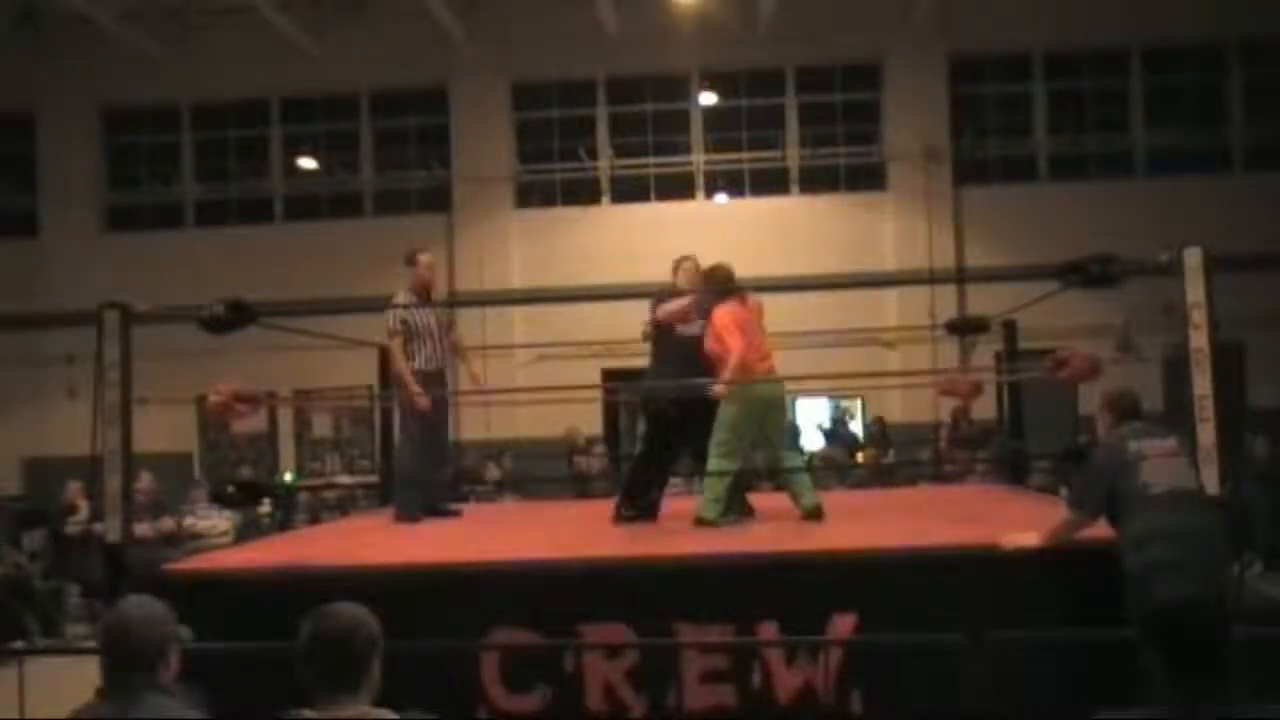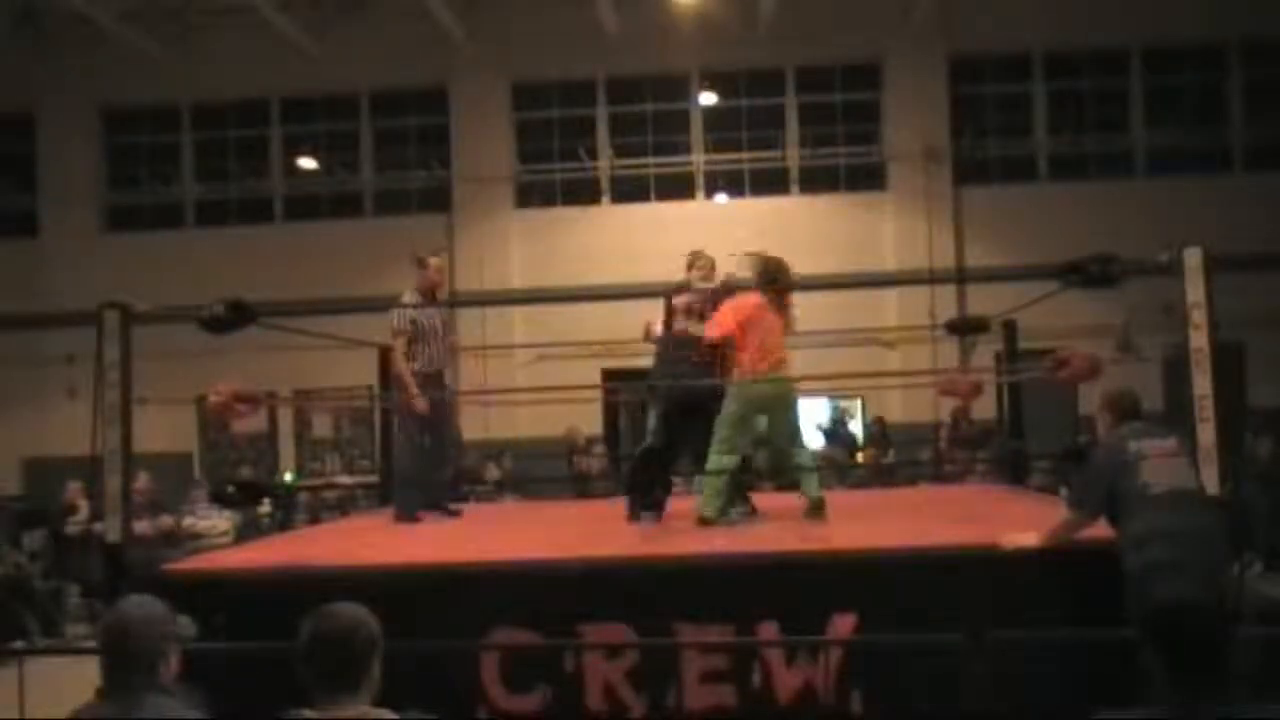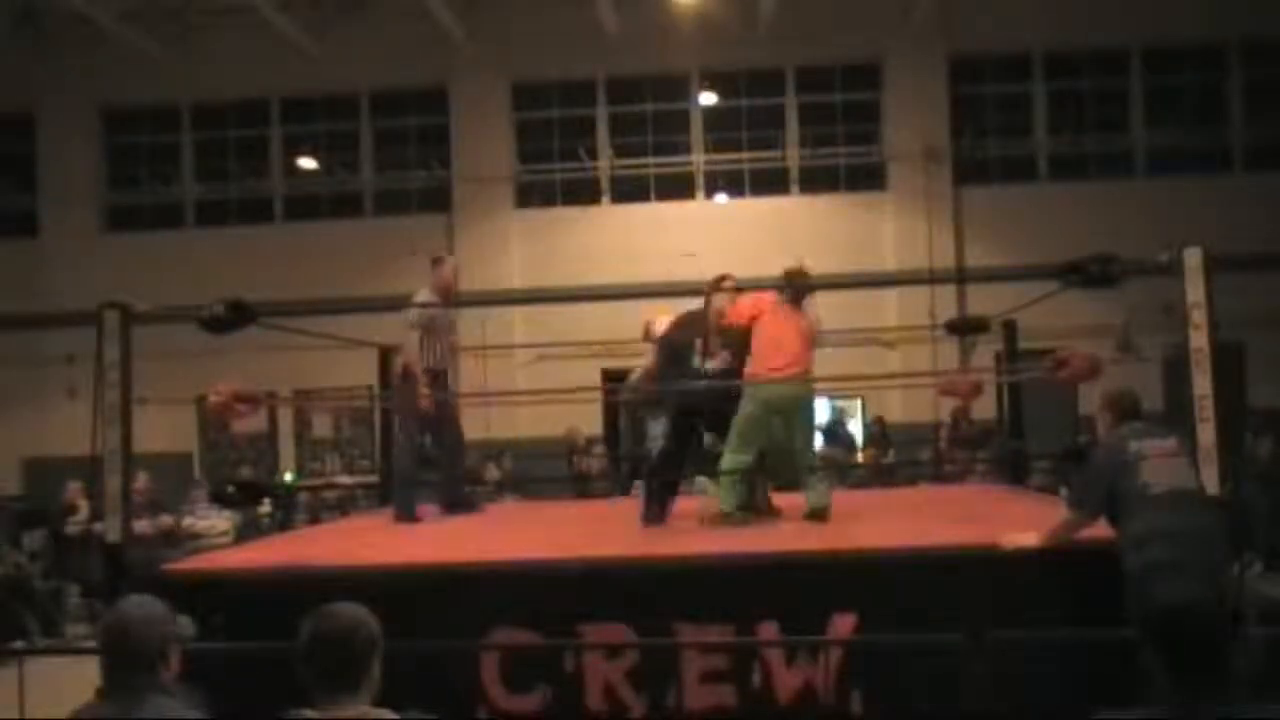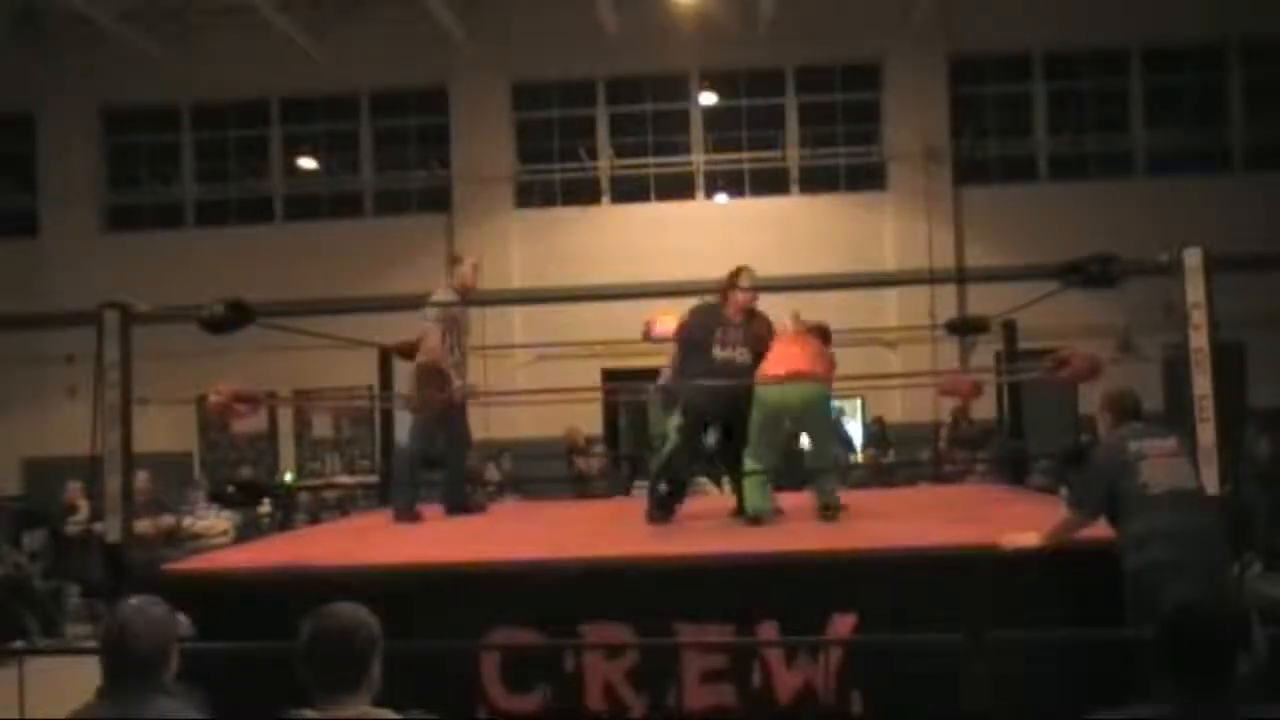
dt=0.2s
person 1, frame 1
left shoulder: (1110, 449)
right shoulder: (1173, 442)
left elbow: (1082, 515)
left wrist: (1039, 539)
left hip: (1156, 566)
right hip: (1207, 553)
left knee: (1172, 674)
right knee: (1208, 669)
person 1, frame 2
left shoulder: (1110, 449)
right shoulder: (1174, 442)
left elbow: (1082, 515)
left wrist: (1039, 539)
left hip: (1157, 566)
right hip: (1206, 549)
left knee: (1173, 675)
right knee: (1209, 670)
person 1, frame 3
left shoulder: (1110, 449)
right shoulder: (1174, 442)
left elbow: (1082, 515)
left wrist: (1039, 539)
left hip: (1157, 566)
right hip: (1207, 553)
left knee: (1172, 672)
right knee: (1210, 672)
person 1, frame 4
left shoulder: (1110, 450)
right shoulder: (1174, 443)
left elbow: (1081, 514)
left wrist: (1040, 539)
left hip: (1155, 561)
right hip: (1207, 552)
person 2, frame 1
left shoulder: (435, 305)
right shoulder: (399, 307)
left elbow: (451, 340)
right elbow: (396, 354)
left wrist: (468, 365)
right wrist: (414, 390)
left hip: (438, 382)
right hip: (415, 383)
left knee: (438, 446)
right knee: (412, 446)
left ankle: (431, 501)
right ankle: (405, 507)
person 2, frame 2
left shoulder: (439, 306)
right shoulder: (407, 307)
right elbow: (398, 354)
left wrist: (447, 380)
right wrist: (413, 392)
left hip: (437, 383)
right hip: (414, 383)
left knee: (444, 442)
right knee: (410, 447)
left ankle: (433, 498)
right ankle: (404, 507)
person 2, frame 3
left shoulder: (444, 304)
right shoulder: (423, 303)
right elbow: (412, 349)
left wrist: (446, 386)
right wrist: (422, 389)
left hip: (440, 381)
right hip: (420, 381)
left knee: (452, 442)
left ankle: (453, 497)
right ankle: (404, 506)
person 2, frame 4
left shoulder: (458, 303)
right shoulder: (442, 301)
right elbow: (432, 342)
left wrist: (458, 378)
right wrist: (453, 378)
left hip: (450, 381)
right hip: (434, 379)
left knee: (459, 442)
right knee: (420, 443)
left ankle: (455, 499)
right ankle: (403, 505)
person 3, frame 1
right shoulder: (664, 299)
right elbow: (664, 314)
right wrist: (692, 299)
left hip: (704, 389)
right hip: (667, 390)
right knee: (656, 450)
left ankle: (733, 505)
right ankle: (633, 507)
person 3, frame 2
left shoulder: (720, 297)
right shoulder: (678, 294)
right elbow: (681, 303)
left hip: (709, 384)
right hip: (673, 383)
right knee: (661, 445)
right ankle: (644, 504)
person 3, frame 3
right shoulder: (688, 323)
right elbow: (659, 351)
right wrist: (642, 374)
left hip: (722, 399)
right hip: (681, 400)
right knee: (671, 453)
right ankle: (655, 507)
person 3, frame 4
left shoulder: (760, 324)
right shoulder: (703, 315)
right elbow: (680, 347)
right wrist: (674, 379)
left hip: (737, 398)
right hip: (697, 395)
left knee: (743, 453)
right knee: (681, 449)
right ankle: (660, 506)
person 4, frame 1
left shoulder: (722, 314)
right shoulder: (748, 305)
left elbow: (739, 350)
left wrist: (725, 383)
left hip: (745, 389)
right hip: (771, 385)
left knee: (722, 452)
right knee: (781, 449)
left ankle: (709, 513)
right ankle: (810, 503)
person 4, frame 2
left shoulder: (742, 304)
right shoulder: (782, 308)
left elbow: (714, 334)
left hip: (748, 386)
right hip: (779, 384)
left knee: (723, 448)
right knee: (792, 445)
left ankle: (710, 510)
right ankle: (814, 497)
person 4, frame 3
left shoulder: (763, 302)
right shoulder: (807, 321)
left elbow: (731, 315)
left hip: (762, 389)
right hip: (799, 389)
left knee: (737, 450)
right knee: (803, 450)
left ankle: (727, 508)
right ankle: (819, 504)
person 4, frame 4
left shoulder: (783, 339)
right shoulder: (823, 351)
left hip: (770, 392)
right hip: (810, 391)
left knee: (757, 454)
right knee: (825, 447)
left ankle: (756, 509)
right ankle: (829, 502)
